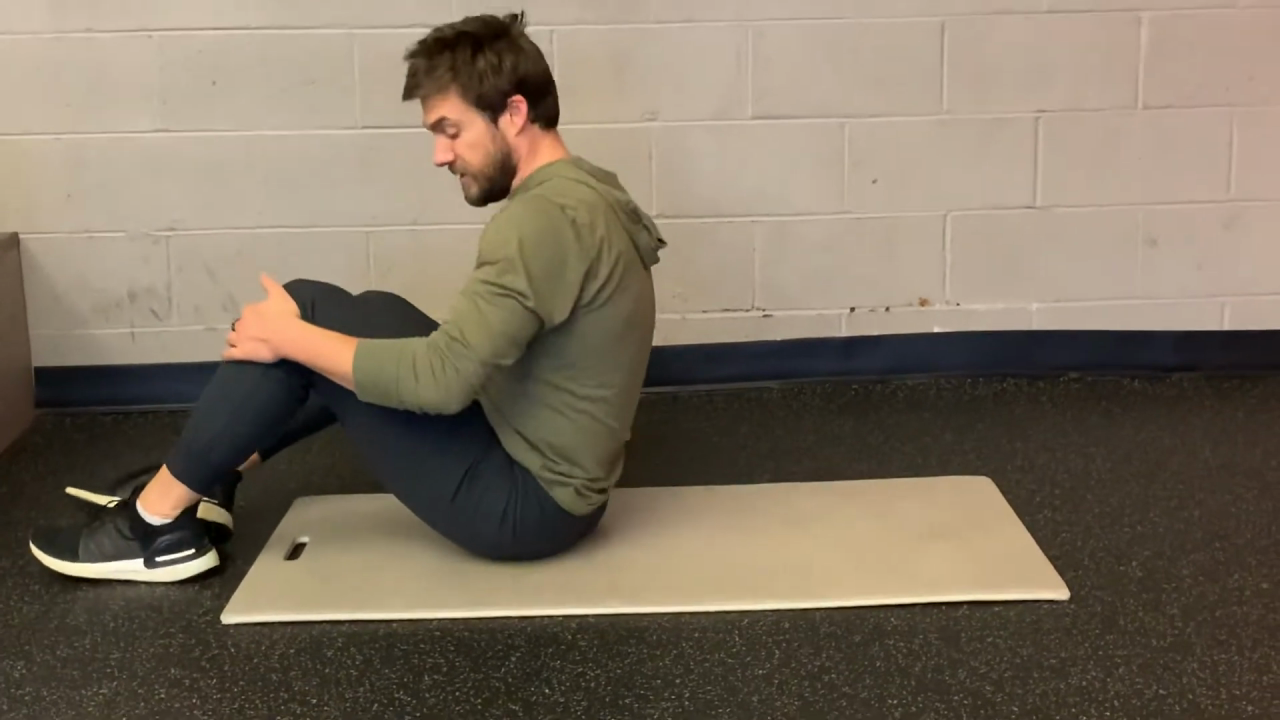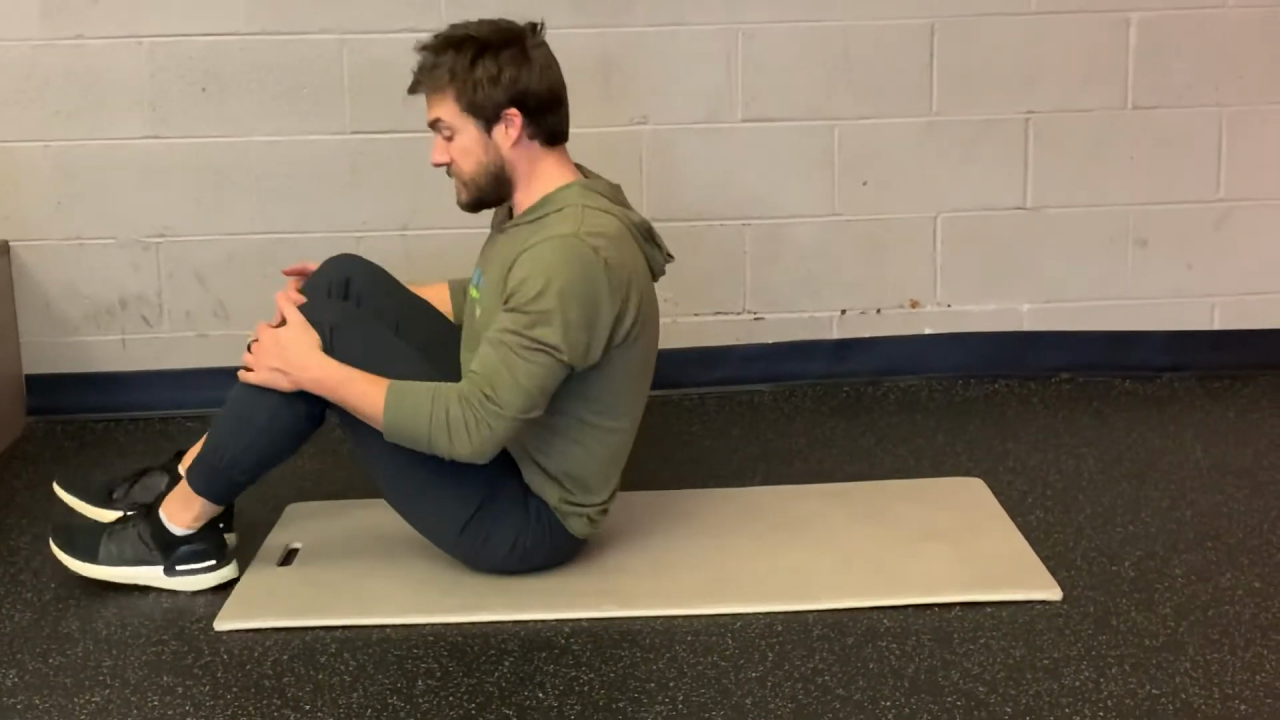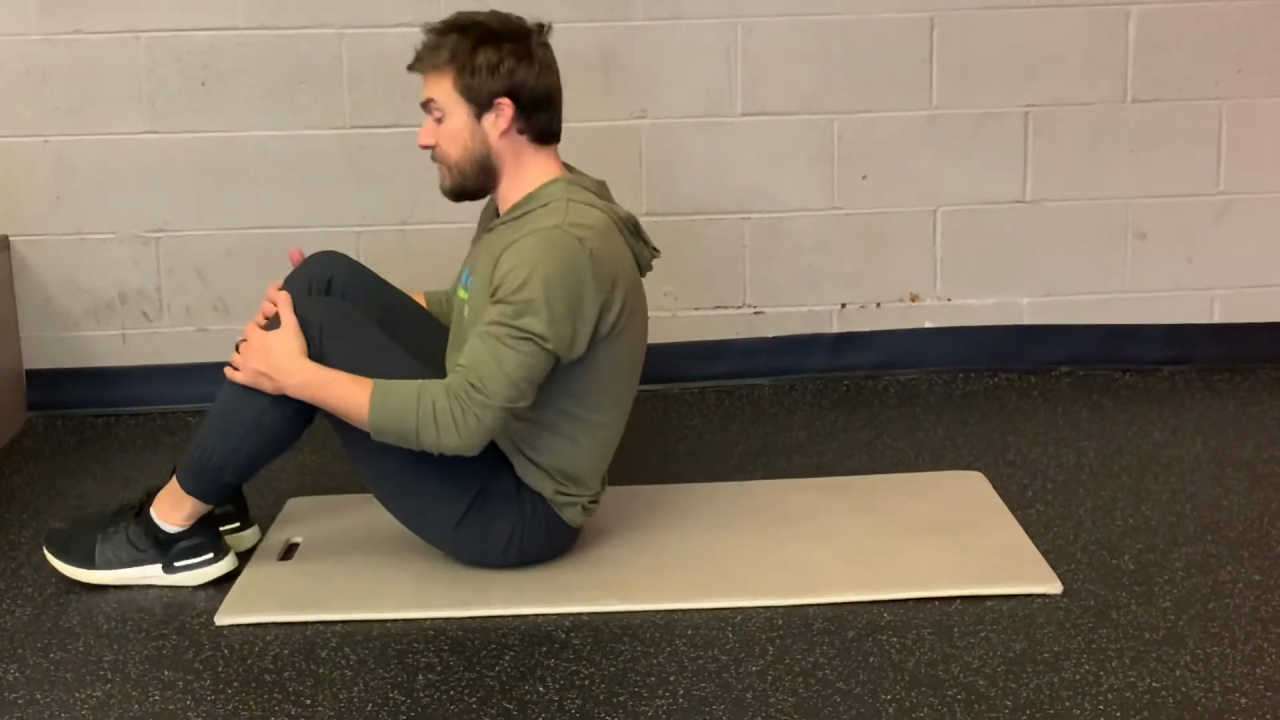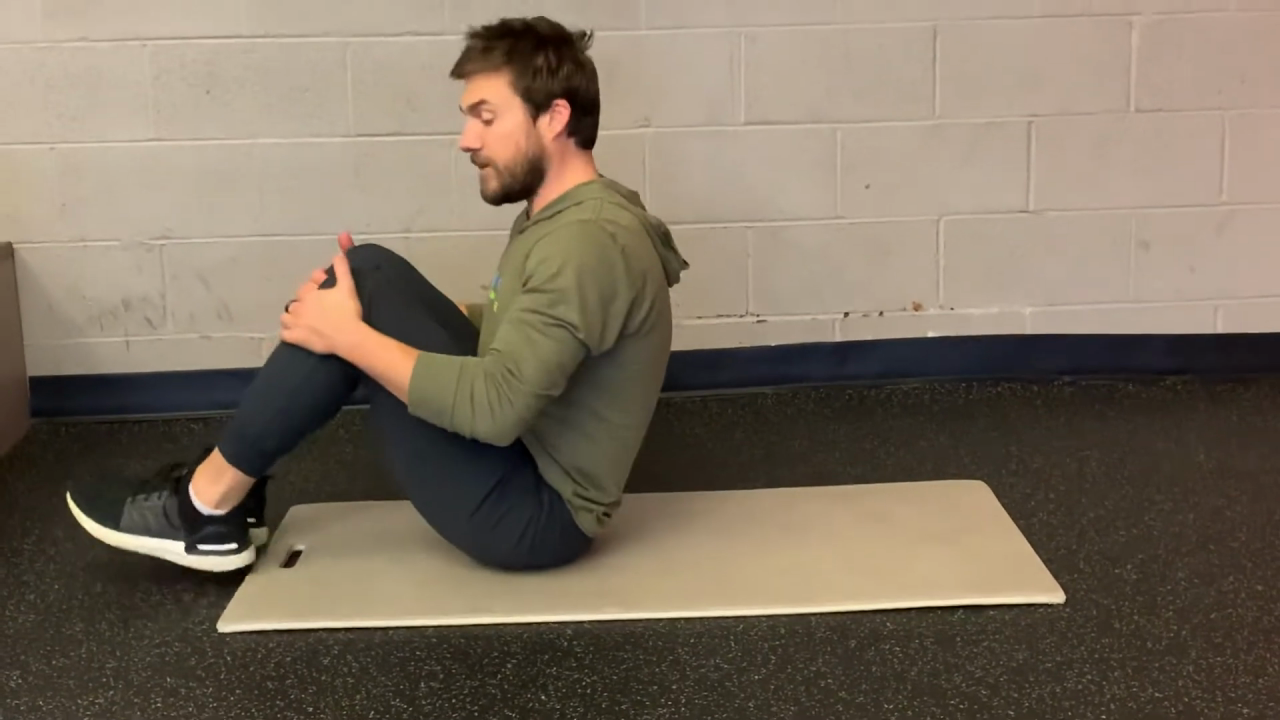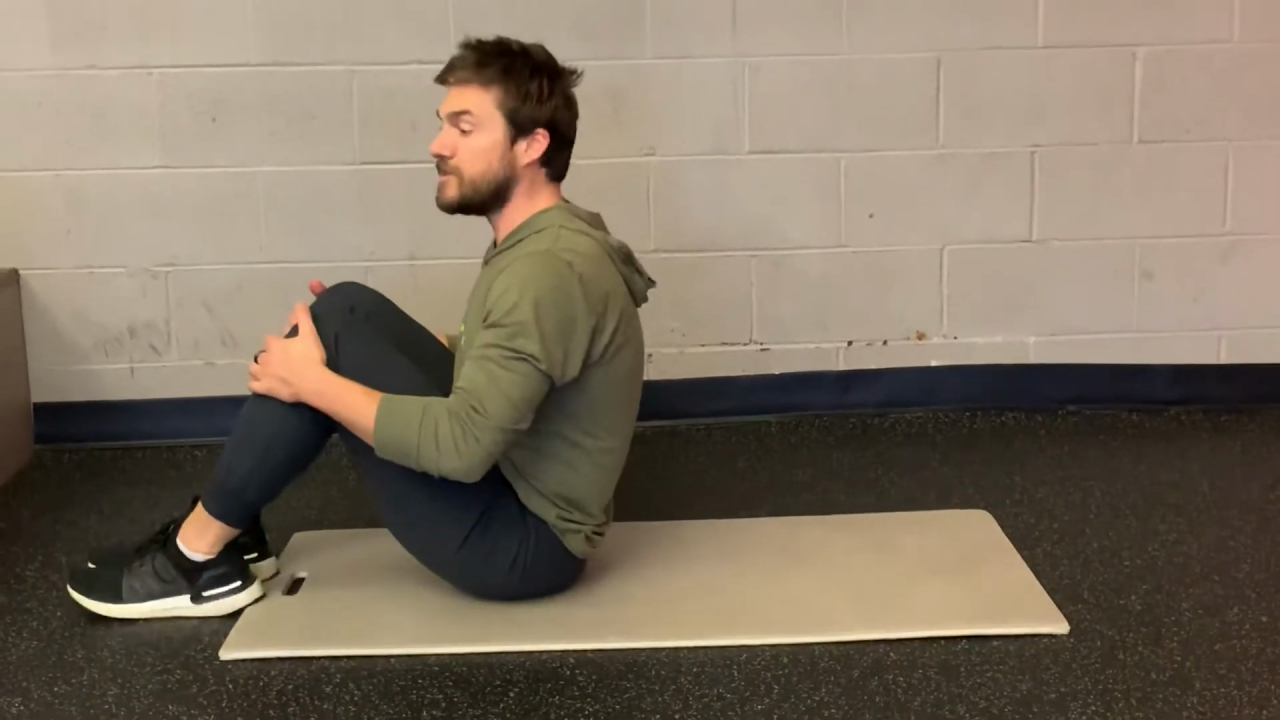
dt=0.4s
person 1, frame 1
left shoulder: (545, 217)
right shoulder: (579, 197)
left elbow: (443, 379)
left wrist: (292, 338)
left hip: (523, 505)
right hip: (556, 483)
left knee: (307, 308)
right knee: (376, 315)
left ankle: (160, 521)
right ankle: (212, 474)
person 1, frame 2
left shoulder: (575, 251)
right shoulder: (540, 204)
left elbow: (474, 429)
right elbow: (485, 305)
left wrist: (314, 371)
right wrist: (338, 306)
left hip: (525, 518)
right hip: (508, 446)
left knee: (328, 333)
right knee: (343, 279)
left ankle: (179, 531)
right ankle: (189, 477)
person 1, frame 3
left shoulder: (560, 244)
right shoulder: (524, 203)
left elbow: (462, 422)
right elbow: (470, 310)
left wrist: (297, 376)
right wrist: (311, 301)
left hip: (518, 511)
right hip: (494, 438)
left knee: (314, 329)
right knee: (325, 278)
left ankle: (172, 528)
right ankle: (209, 498)
person 1, frame 4
left shoulder: (590, 242)
right shoulder: (562, 215)
left elbow: (494, 407)
right elbow: (502, 326)
left wrist: (347, 334)
right wrist: (364, 302)
left hip: (531, 514)
right hip: (519, 459)
left knee: (353, 312)
right knee: (366, 271)
left ankle: (205, 508)
right ankle: (231, 489)
person 1, frame 5
left shoulder: (550, 269)
right shoulder: (536, 241)
left elbow: (463, 445)
right elbow: (485, 361)
left wrist: (314, 380)
right wrist: (343, 336)
left hip: (525, 544)
right hip: (513, 487)
left knee: (334, 340)
right knee: (345, 308)
left ankle: (201, 559)
right ankle: (229, 529)
